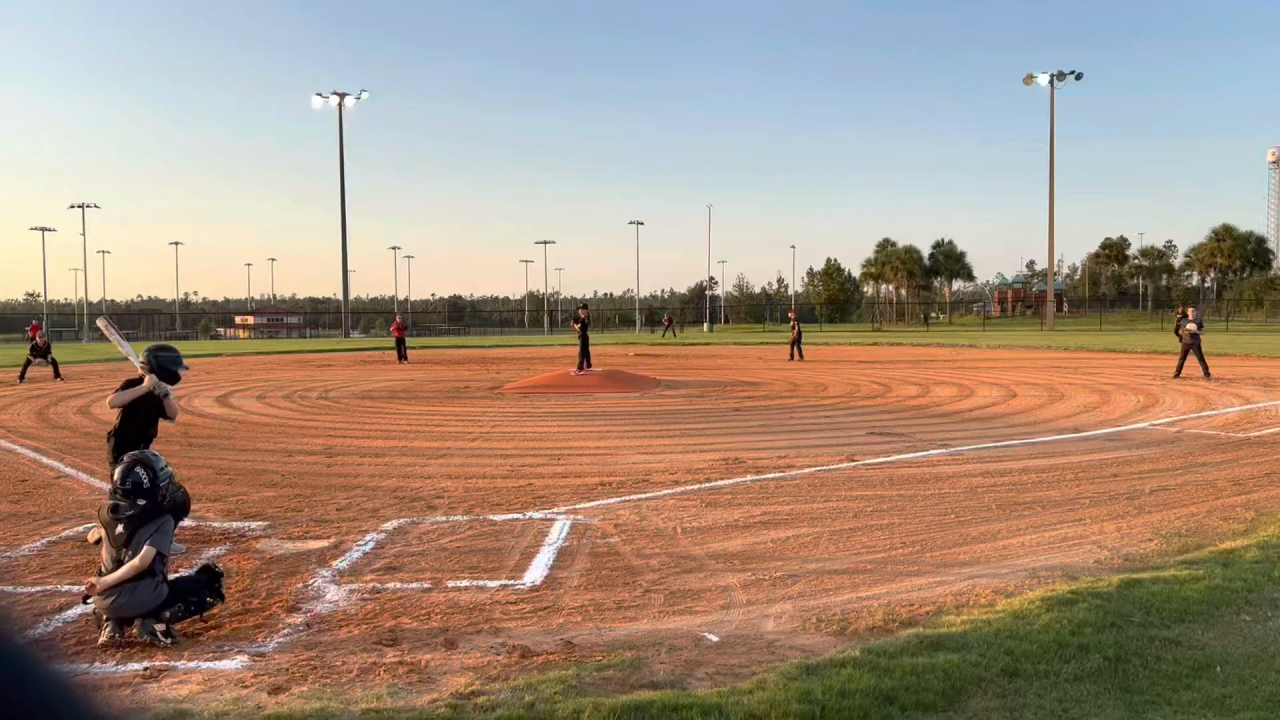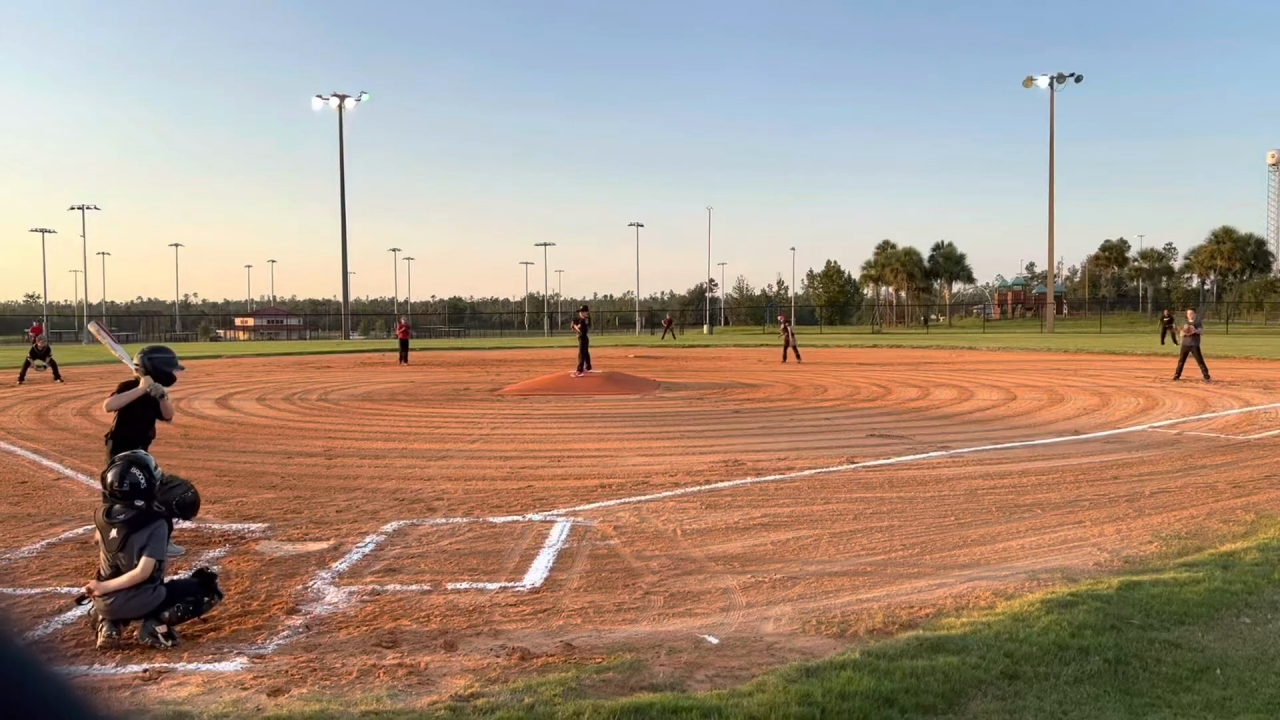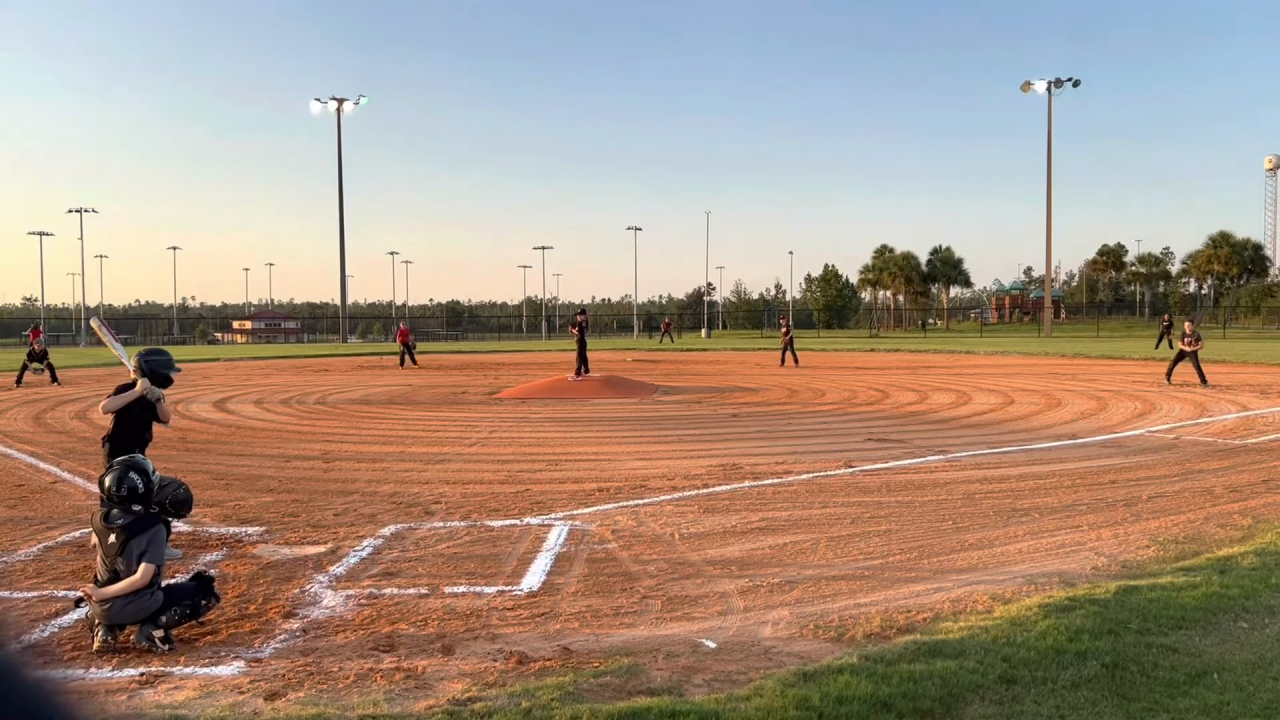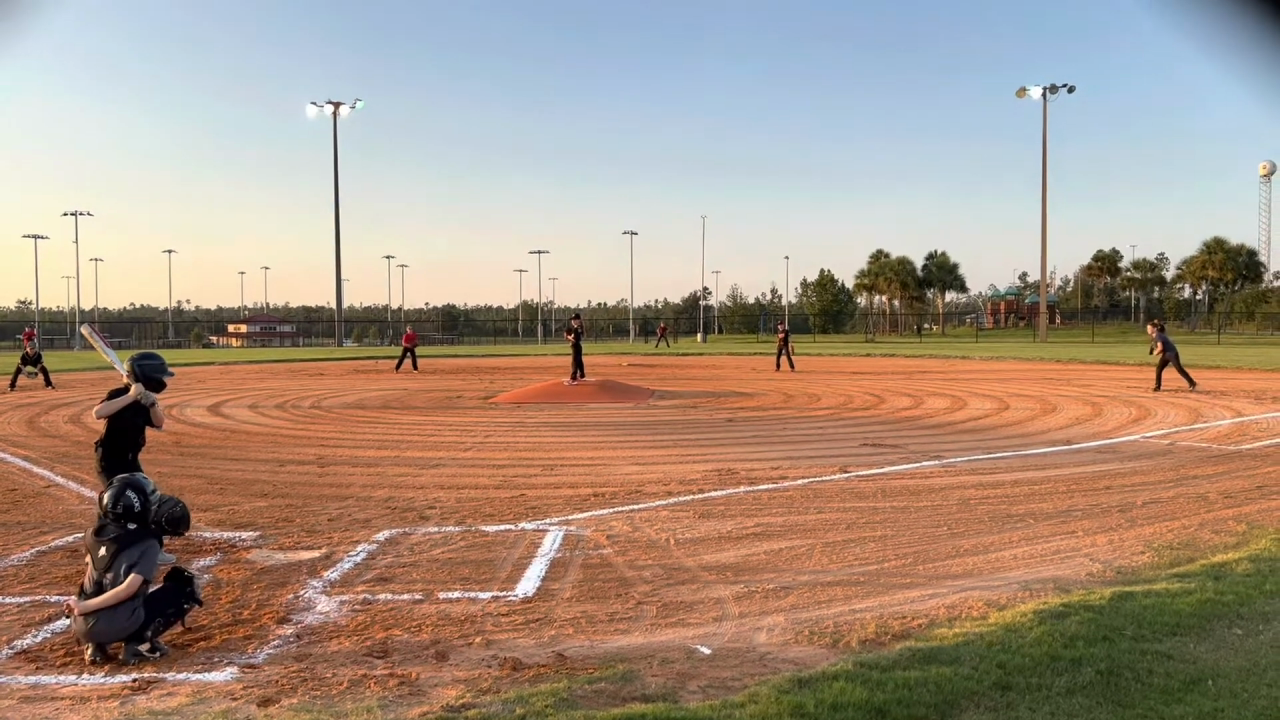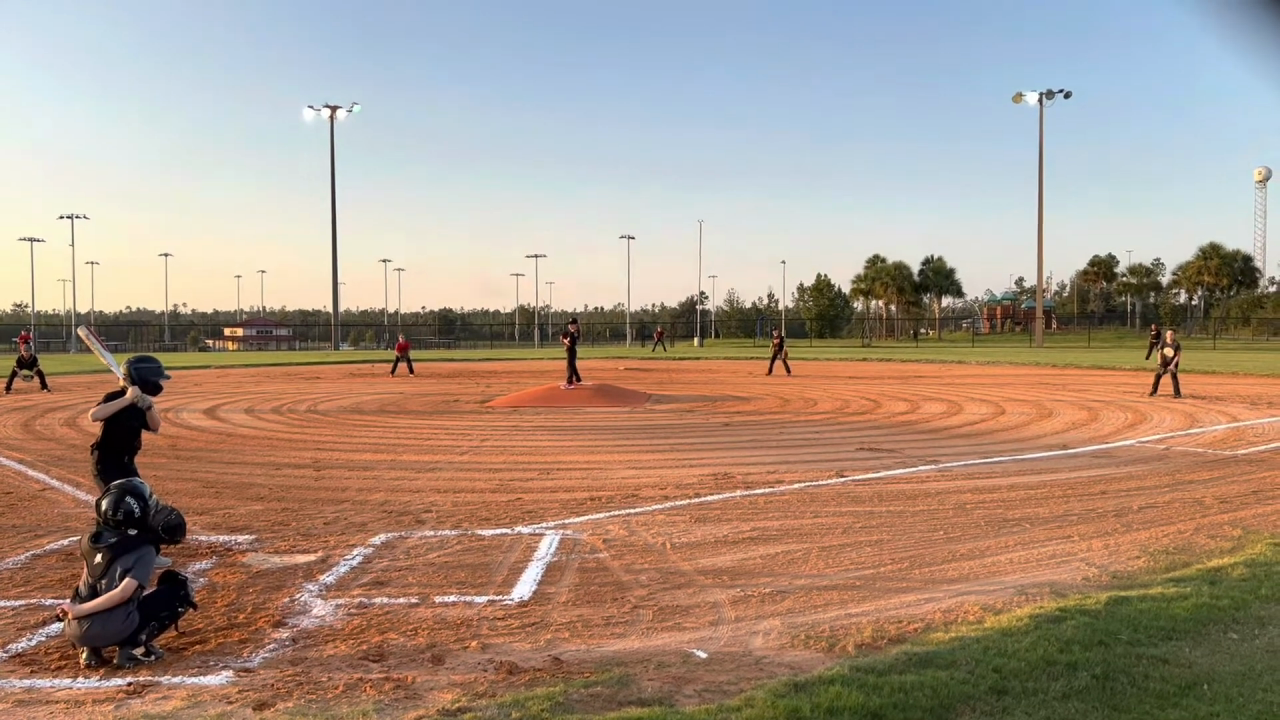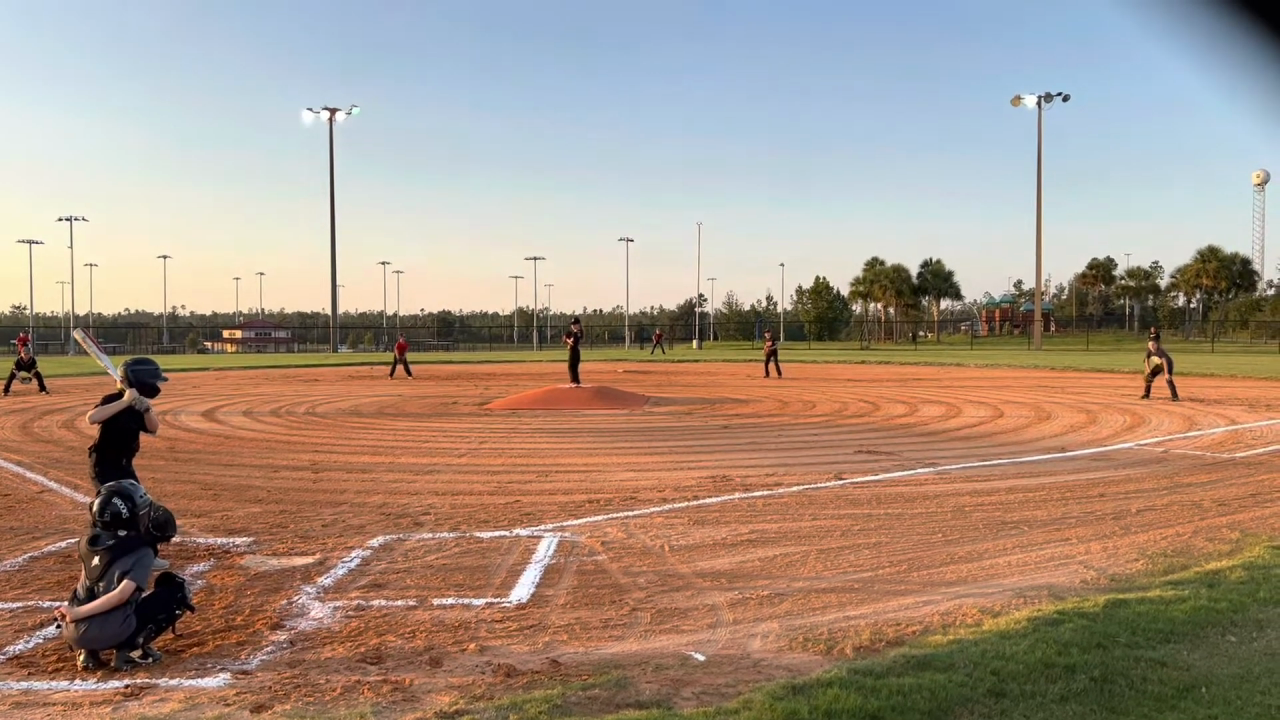
dt=0.7s
person 1, frame 1
left shoulder: (157, 389)
right shoulder: (133, 385)
left elbow: (172, 416)
right elbow: (112, 402)
left wrist: (165, 394)
right wrist: (144, 387)
left hip: (140, 448)
right hip: (123, 449)
person 1, frame 2
left shoulder: (154, 391)
right shoulder: (129, 388)
left elbow: (168, 417)
right elbow: (108, 406)
left wrist: (162, 396)
right wrist: (141, 389)
left hip: (138, 450)
right hip: (122, 452)
person 1, frame 3
left shoulder: (153, 393)
right shoulder: (126, 390)
left elbow: (165, 419)
right elbow: (104, 408)
left wrist: (158, 400)
right wrist: (136, 392)
left hip: (136, 454)
right hip: (118, 455)
person 1, frame 4
left shoulder: (146, 398)
right shoulder: (120, 395)
left elbow: (159, 424)
right elbow: (98, 413)
left wrist: (152, 404)
right wrist: (131, 397)
left hip: (129, 460)
right hip: (110, 460)
left knee: (150, 500)
person 1, frame 5
left shoulder: (141, 402)
right shoulder: (116, 398)
left elbow: (155, 427)
right elbow: (94, 415)
left wrist: (148, 407)
right wrist: (127, 399)
left hip: (126, 462)
right hip: (106, 463)
person 1, frame 6
right shoulder: (112, 402)
left elbow: (151, 427)
right elbow: (91, 418)
left wrist: (143, 406)
right wrist: (124, 401)
left hip: (124, 465)
right hip: (105, 469)
person 2, frame 1
left shoulder: (107, 512)
right shoulder: (162, 520)
left elbow: (92, 538)
right elbow: (141, 562)
right wrist: (104, 582)
left hip: (107, 601)
right hip: (145, 601)
right knee: (211, 582)
left ankle: (114, 623)
right ankle: (157, 622)
person 2, frame 2
left shoulder: (102, 516)
right shoulder: (155, 523)
right elbow: (142, 573)
right wrist: (103, 587)
left hip: (106, 603)
right hip: (142, 603)
right knee: (208, 587)
left ankle: (110, 624)
right ankle: (157, 625)
person 2, frame 3
left shoulder: (100, 519)
right shoulder: (154, 528)
right elbow: (142, 578)
right wrist: (101, 593)
left hip: (103, 608)
right hip: (138, 609)
right knee: (205, 590)
left ankle: (106, 628)
right ankle: (154, 629)
person 2, frame 4
left shoulder: (95, 533)
right shoulder: (147, 544)
right elbow: (128, 589)
right wrist: (84, 606)
left hip: (82, 626)
right hip: (119, 627)
right knee: (186, 588)
left ankle: (96, 645)
right ankle: (141, 643)
person 2, frame 5
left shoulder: (91, 540)
right shoulder: (144, 550)
right elbow: (122, 594)
right wrist: (77, 611)
left hip: (75, 630)
right hip: (111, 631)
right knee: (180, 589)
left ankle: (91, 649)
right ankle: (135, 647)
person 2, frame 6
left shoulder: (90, 542)
right shoulder: (142, 552)
right elbow: (120, 596)
right wrist: (77, 614)
left hip: (73, 632)
right hip: (109, 634)
right knee: (177, 591)
left ankle: (88, 651)
right ankle: (132, 650)
